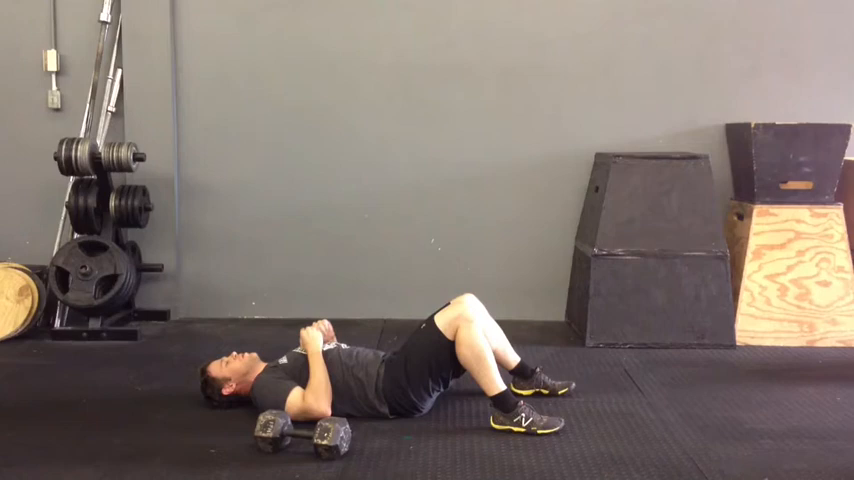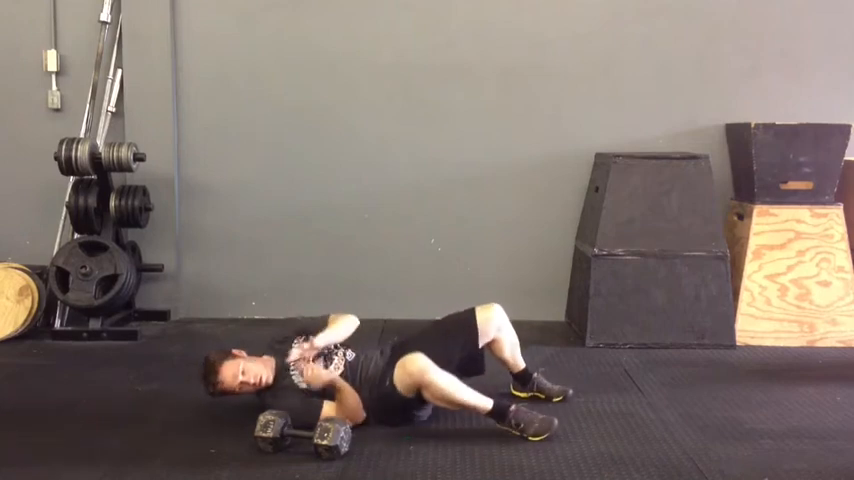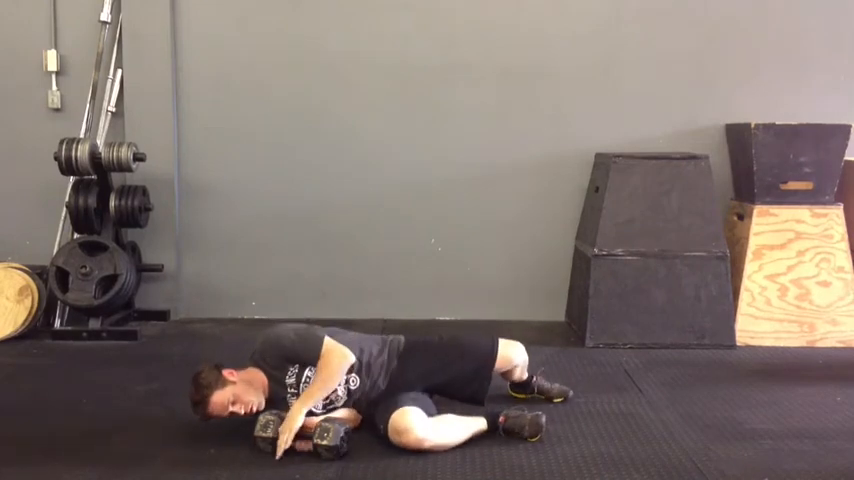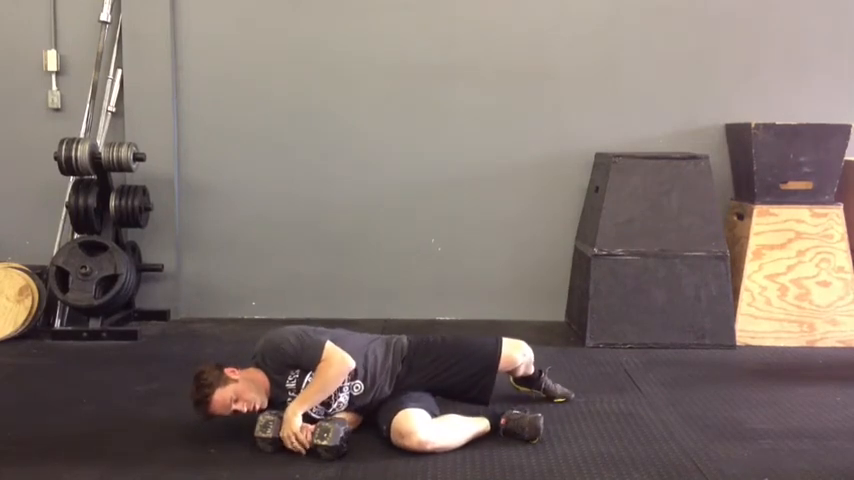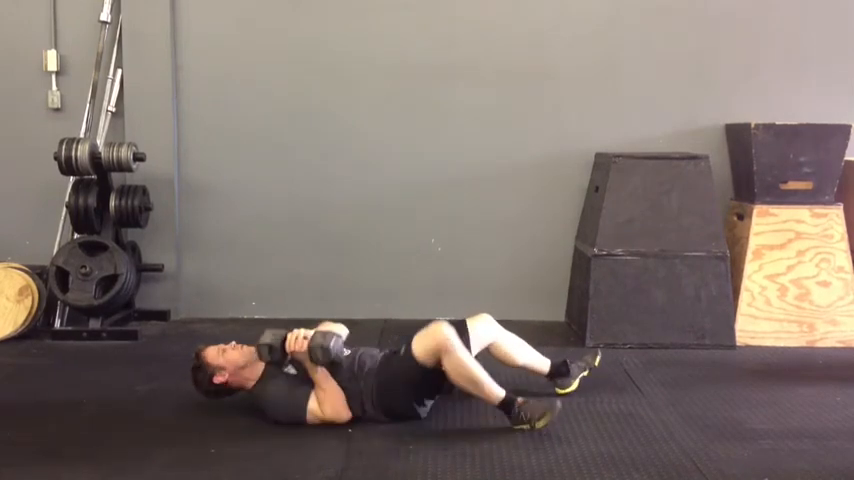
dt=1s
person 1, frame 1
left shoulder: (279, 370)
right shoulder: (266, 388)
right elbow: (320, 408)
left wrist: (327, 340)
right wrist: (312, 348)
left hip: (392, 366)
right hip: (399, 390)
left knee: (467, 303)
right knee: (463, 316)
left ankle: (527, 377)
right ankle: (509, 410)
person 1, frame 2
left shoulder: (287, 340)
right shoulder: (281, 400)
left elbow: (350, 320)
right elbow: (355, 415)
left wrist: (319, 341)
right wrist: (333, 381)
left hip: (392, 356)
right hip: (390, 400)
left knee: (493, 316)
right knee: (417, 368)
left ankle: (525, 381)
right ankle: (504, 413)
person 1, frame 3
left shoulder: (273, 344)
right shoulder: (273, 406)
left elbow: (340, 356)
right elbow: (353, 414)
left wrist: (299, 410)
right wrist: (315, 423)
left hip: (401, 358)
right hip: (382, 399)
left knee: (514, 354)
right knee: (411, 433)
left ankle: (524, 385)
right ankle: (496, 421)
person 1, frame 4
left shoulder: (276, 347)
right shoulder: (272, 407)
left elbow: (341, 363)
right elbow: (351, 415)
left wrist: (296, 409)
right wrist: (311, 431)
left hip: (406, 358)
right hip: (387, 398)
left knee: (517, 353)
right knee: (414, 435)
left ankle: (532, 381)
right ankle: (496, 422)
person 1, frame 5
left shoulder: (277, 358)
right shoulder: (272, 396)
left elbow: (339, 330)
right elbow: (339, 413)
left wrist: (308, 335)
right wrist: (308, 362)
left hip: (391, 365)
right hip: (393, 396)
left knee: (484, 323)
right knee: (440, 333)
left ankle: (558, 374)
right ankle: (513, 408)
